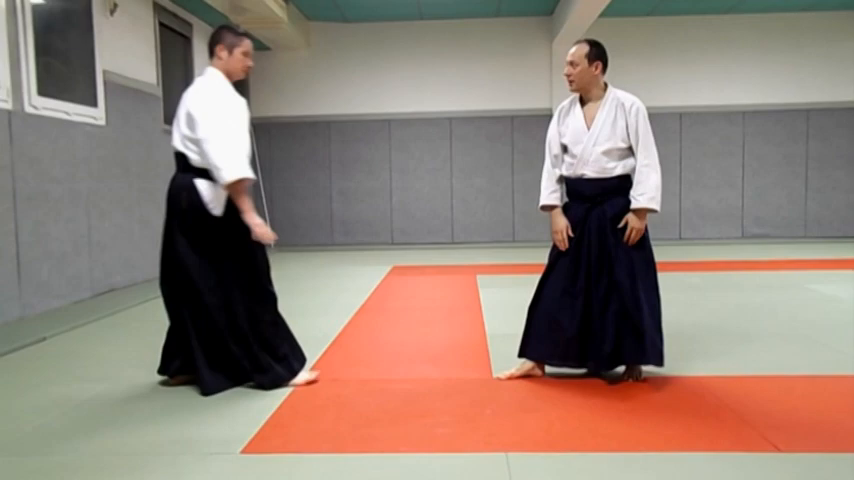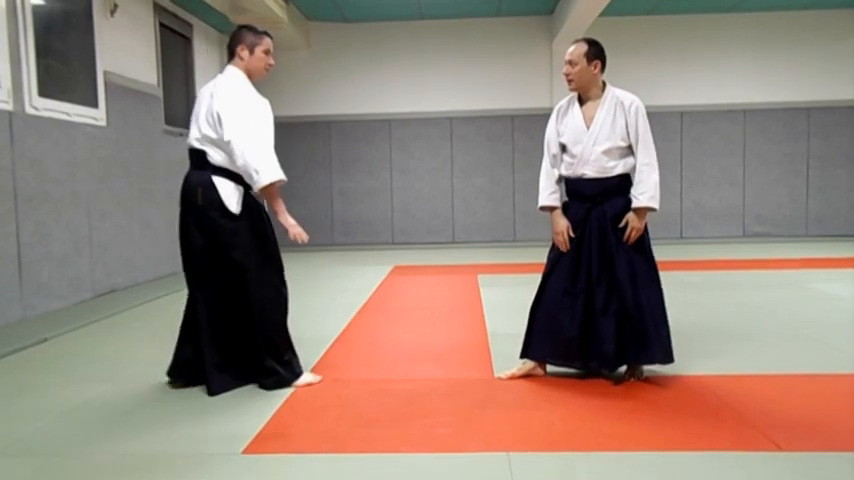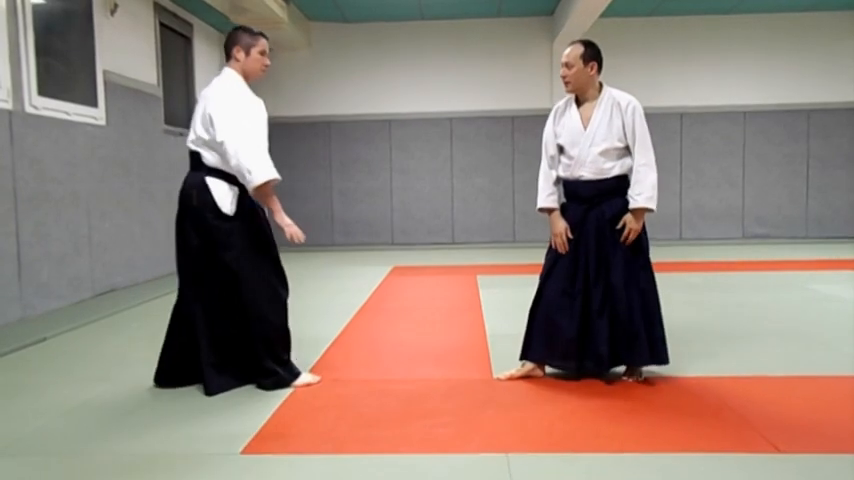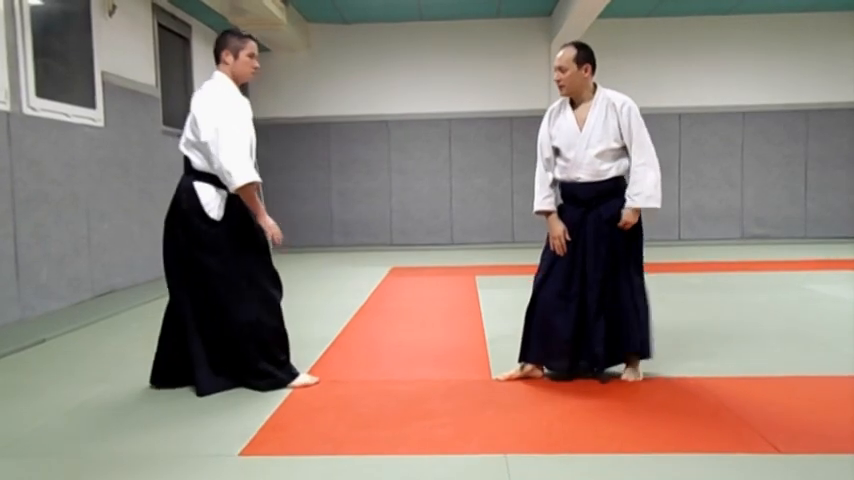
dt=0.2s
person 1, frame 1
left shoulder: (196, 91)
right shoulder: (223, 97)
right elbow: (228, 161)
right wrist: (248, 213)
left hip: (187, 192)
right hip: (209, 197)
left knee: (194, 282)
right knee: (246, 282)
left ankle: (184, 364)
right ankle: (278, 366)
person 1, frame 2
left shoulder: (212, 90)
right shoulder: (244, 98)
right elbow: (256, 159)
right wrist: (282, 214)
left hip: (200, 188)
right hip: (226, 195)
left knee: (211, 282)
right knee: (259, 283)
left ankle: (194, 366)
right ankle: (278, 369)
person 1, frame 3
left shoulder: (215, 91)
right shoulder: (237, 98)
right elbow: (251, 162)
right wrist: (278, 214)
left hip: (200, 193)
right hip: (221, 198)
left knee: (204, 285)
right knee: (258, 283)
left ankle: (183, 367)
right ankle: (276, 369)
person 1, frame 4
left shoulder: (227, 98)
right shoulder: (219, 99)
right elbow: (233, 165)
left wrist: (255, 210)
right wrist: (261, 215)
left hip: (197, 201)
right hip: (212, 204)
left knee: (199, 288)
right knee: (253, 284)
left ankle: (180, 367)
right ankle: (273, 369)
person 2, frame 1
left shoulder: (629, 106)
right shoulder: (564, 112)
left elbow: (647, 160)
right elbow: (552, 163)
left wrist: (640, 210)
right wrist: (556, 211)
left hip: (617, 205)
right hip: (577, 207)
left knee: (627, 285)
right knee: (559, 283)
left ankle: (632, 361)
right ankle: (536, 359)
person 2, frame 2
left shoulder: (627, 105)
right shoulder: (562, 111)
left elbow: (646, 160)
right elbow: (551, 163)
left wrist: (640, 209)
right wrist: (555, 212)
left hip: (616, 205)
right hip: (576, 207)
left knee: (628, 284)
right knee: (559, 283)
left ankle: (633, 361)
right ankle: (538, 358)
person 2, frame 3
left shoulder: (625, 106)
right shoulder: (560, 112)
left elbow: (643, 160)
right elbow: (549, 164)
left wrist: (638, 210)
right wrist: (554, 214)
left hip: (614, 205)
right hip: (573, 208)
left knee: (624, 285)
right knee: (557, 285)
left ankle: (633, 362)
right ankle: (537, 360)
person 2, frame 4
left shoulder: (619, 106)
right shoulder: (554, 114)
left elbow: (644, 158)
right elbow: (544, 167)
left wrist: (635, 205)
right wrist: (551, 215)
left hip: (611, 207)
right hip: (570, 210)
left knee: (620, 286)
right knee: (552, 285)
left ankle: (631, 359)
right ankle: (536, 361)
